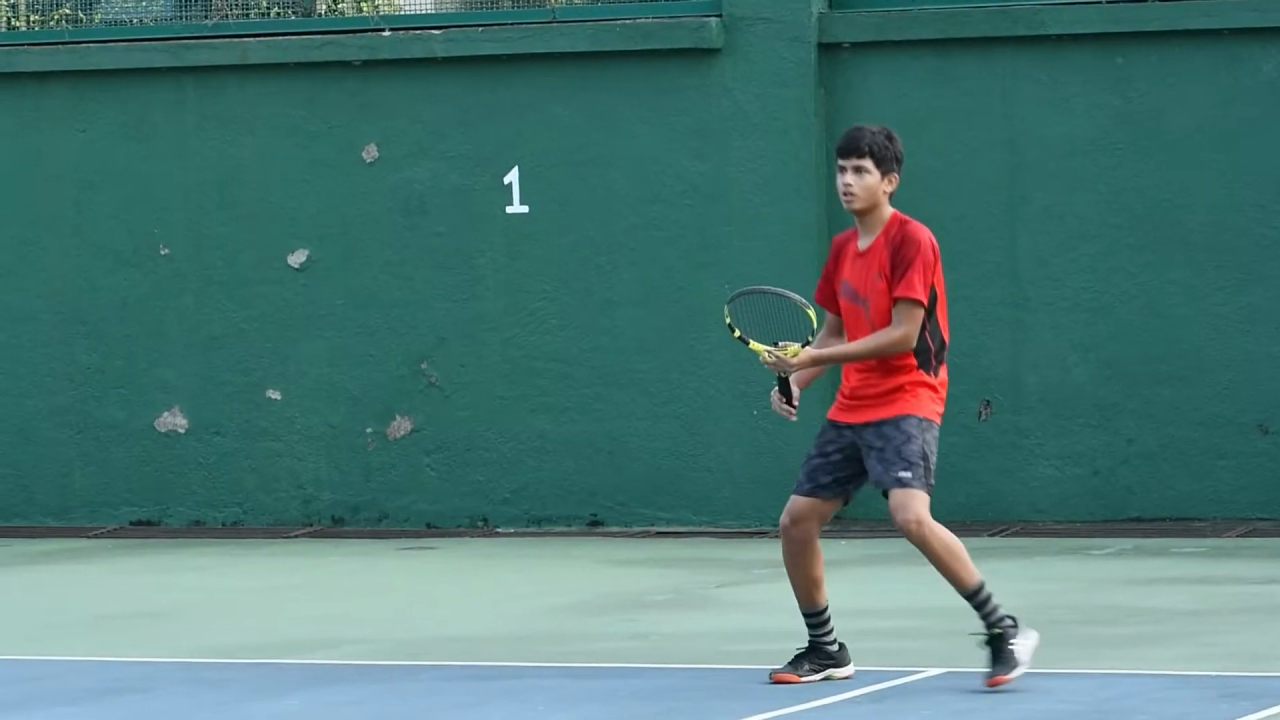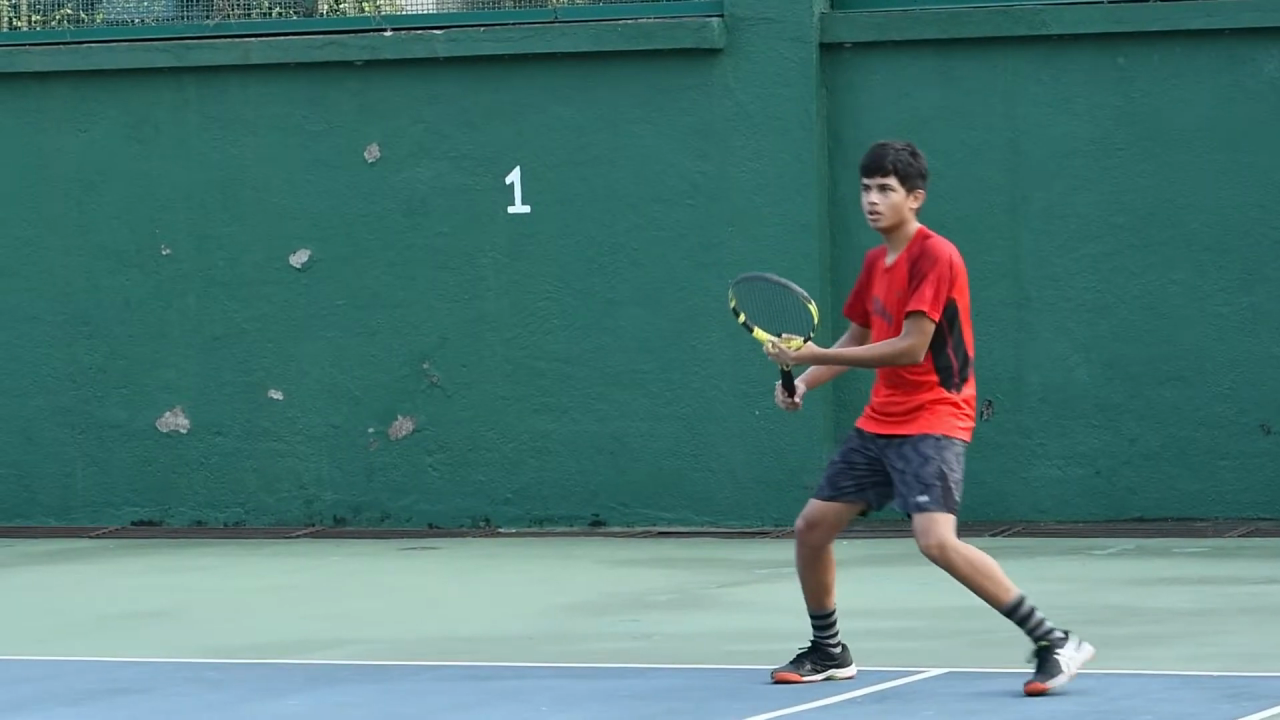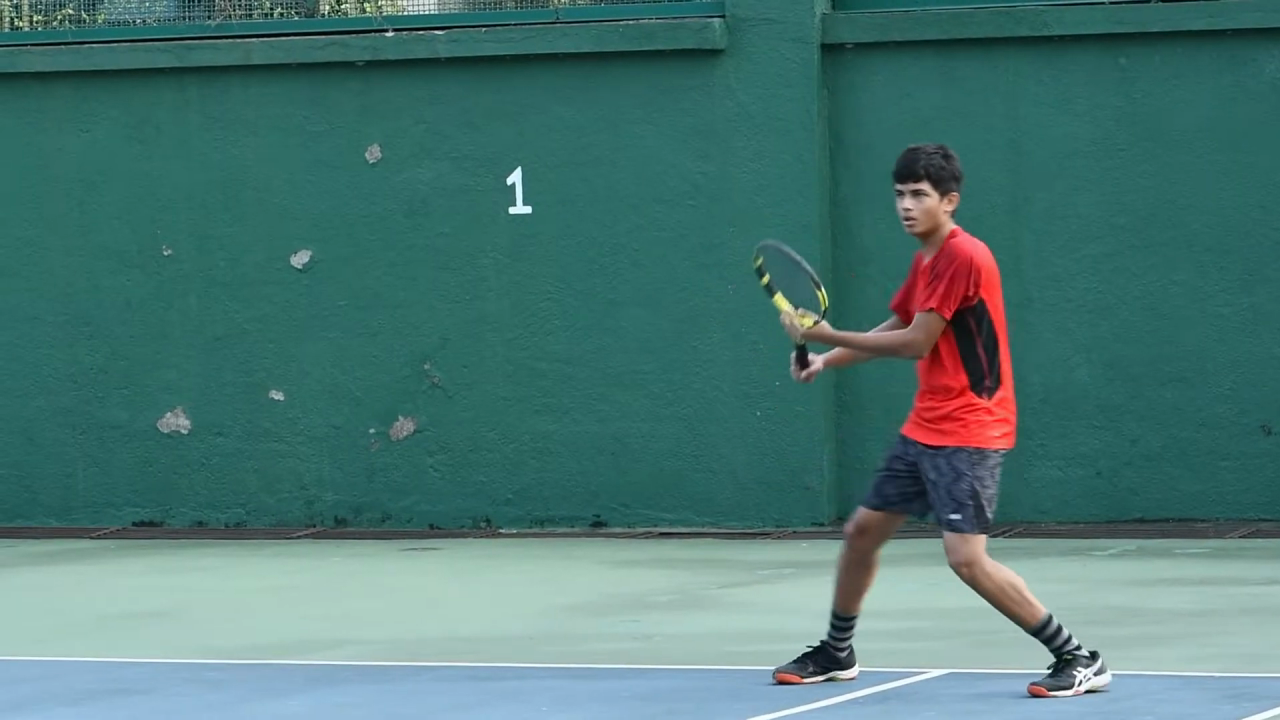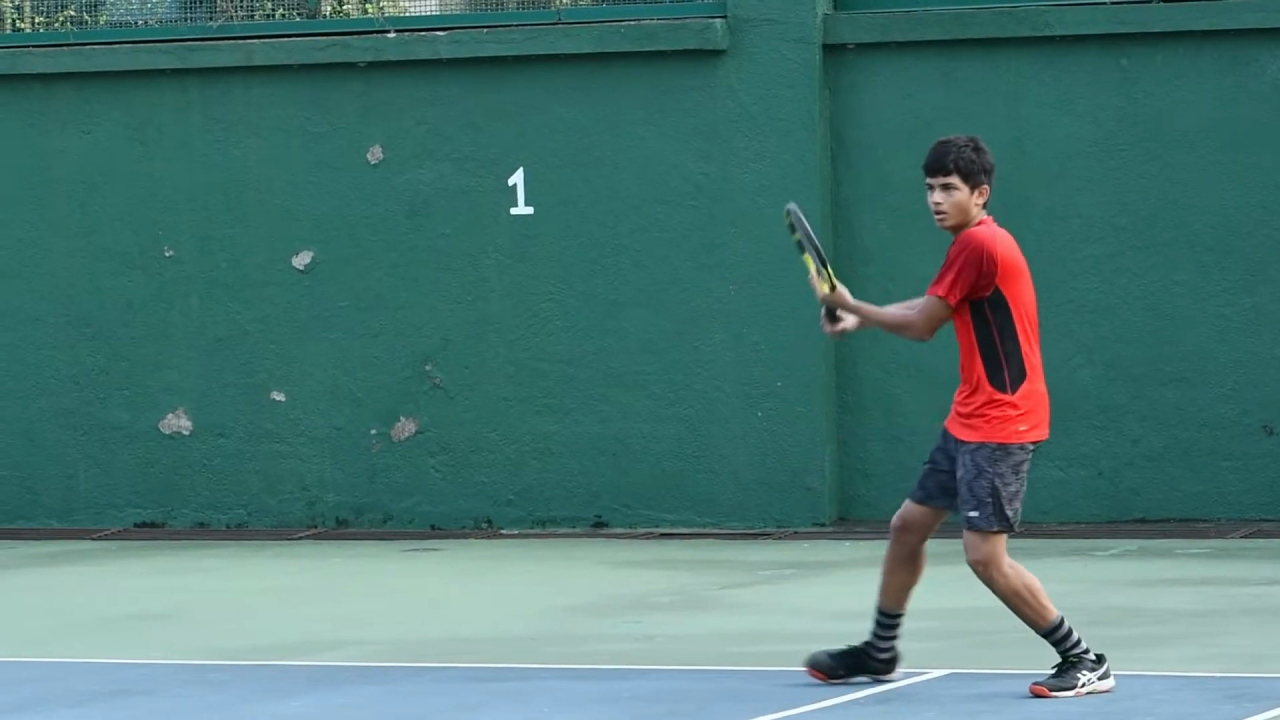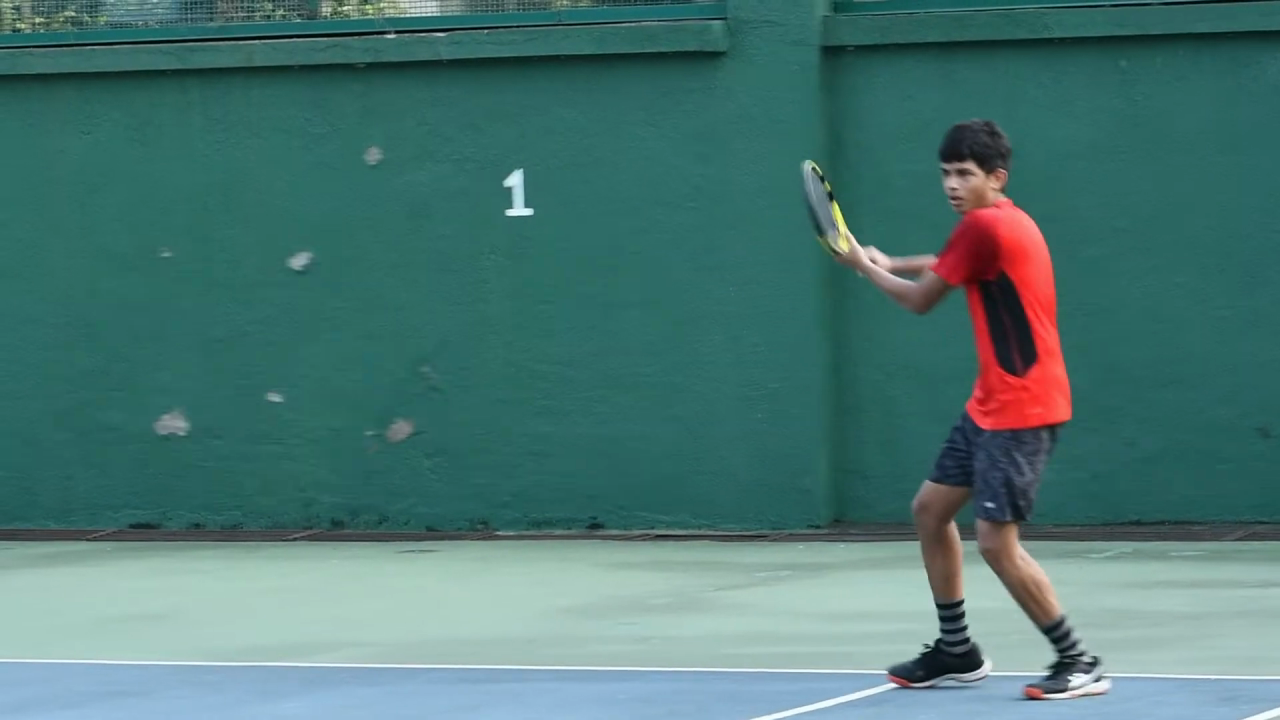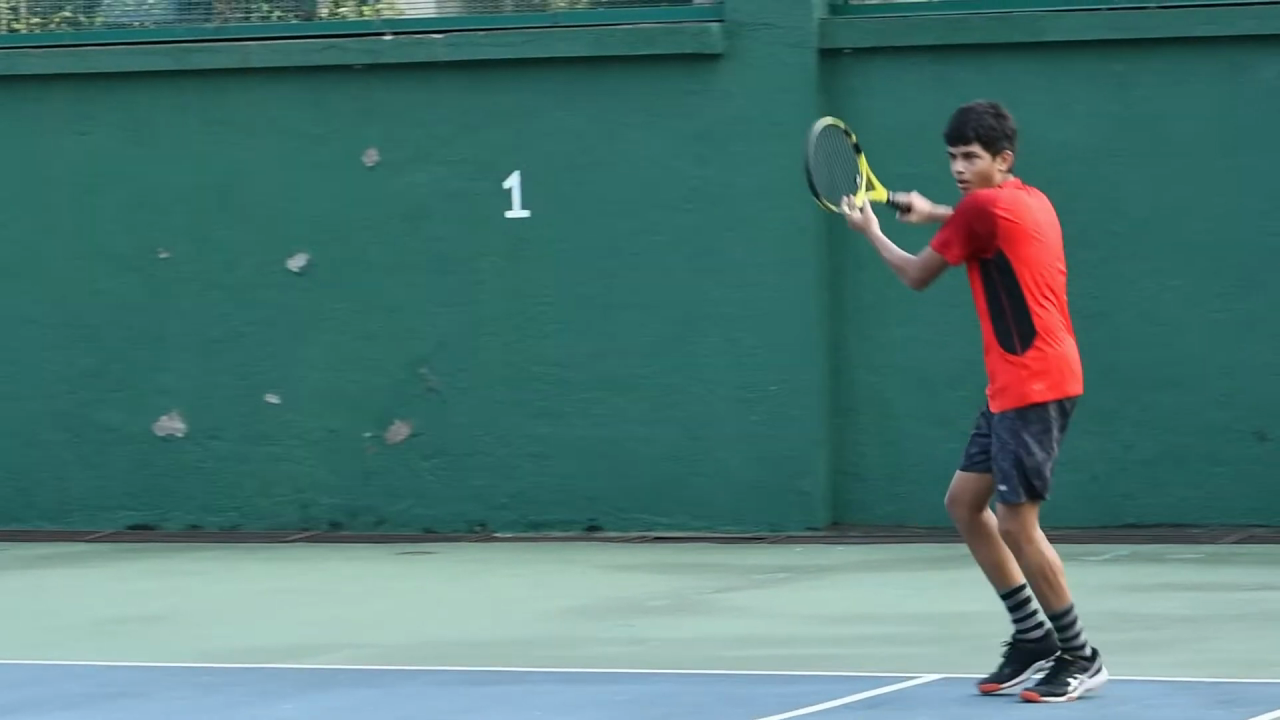
dt=0.2s
person 1, frame 1
left shoulder: (913, 241)
right shoulder: (842, 247)
left elbow: (902, 337)
left wrist: (814, 357)
right wrist: (794, 381)
left hip: (907, 403)
right hip: (850, 411)
left knee: (912, 518)
right knee: (795, 526)
left ankle: (1005, 629)
right ankle: (824, 648)
person 1, frame 2
left shoulder: (935, 256)
right shoulder: (875, 261)
left elbow: (909, 349)
right elbow: (857, 337)
left wrist: (818, 355)
right wrist: (804, 380)
left hip: (935, 422)
right hip: (878, 423)
left knee: (937, 542)
right knee: (811, 527)
left ankle: (1056, 642)
right ankle: (827, 649)
person 1, frame 3
left shoulder: (960, 254)
right shoulder: (924, 260)
left elbow: (917, 343)
right elbow: (898, 326)
left wrist: (832, 338)
right wrist: (828, 357)
left hip: (971, 432)
right hip: (923, 429)
left knee: (966, 559)
right knee: (862, 532)
left ankle: (1080, 659)
right ankle: (836, 650)
person 1, frame 4
left shoulder: (978, 243)
right shoulder: (974, 243)
left elbow: (922, 327)
right elbow: (931, 304)
left wrist: (856, 305)
right wrist: (860, 314)
left hip: (1003, 425)
right hip: (968, 421)
left knee: (984, 556)
right knee: (906, 528)
left ankle: (1086, 662)
right ankle: (880, 648)
person 1, frame 5
left shoulder: (985, 224)
right shoulder: (1007, 220)
left elbow: (920, 301)
left wrist: (864, 265)
right wrist: (894, 263)
left hip: (1023, 408)
right hip: (990, 404)
left knee: (997, 542)
right knee: (930, 510)
left ankle: (1081, 663)
right ankle: (957, 646)
person 1, frame 6
left shoulder: (981, 206)
right shoulder: (1031, 200)
left elbow: (917, 276)
left wrist: (869, 229)
right wrist: (935, 211)
left hip: (1034, 386)
right hip: (1017, 386)
left knee: (1016, 526)
right knee: (964, 503)
left ankle: (1078, 656)
right ankle: (1032, 635)
